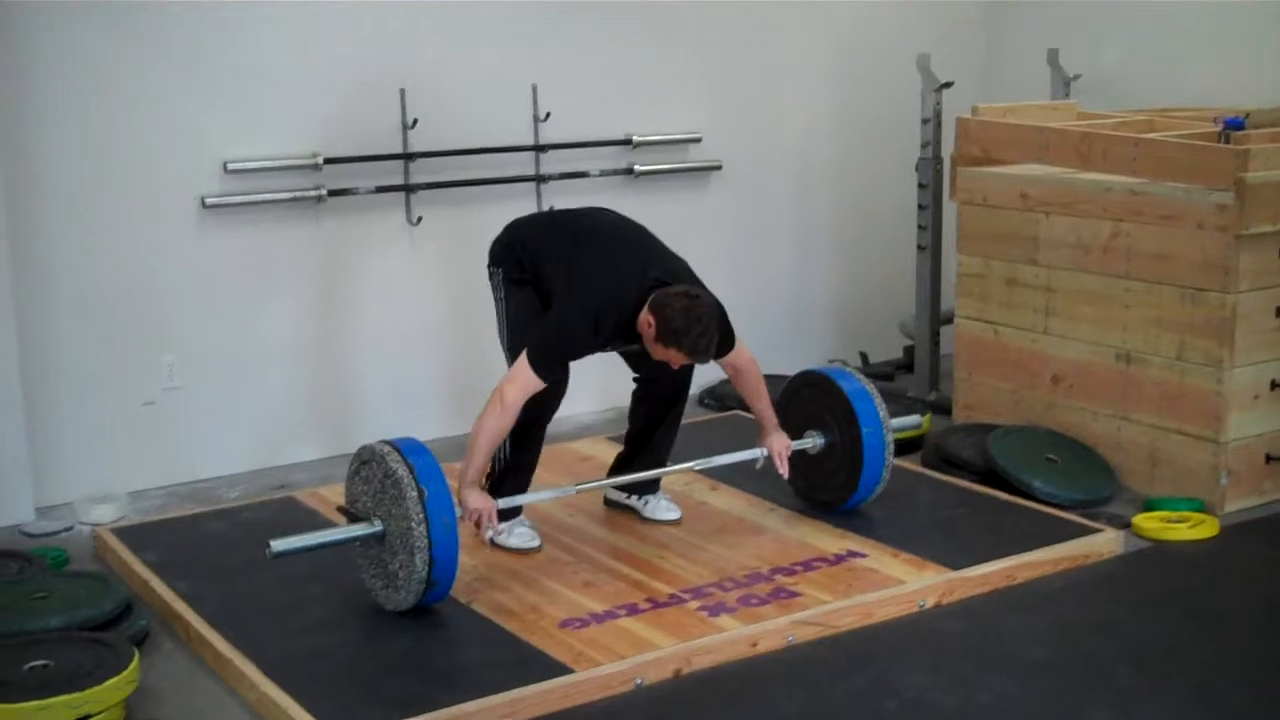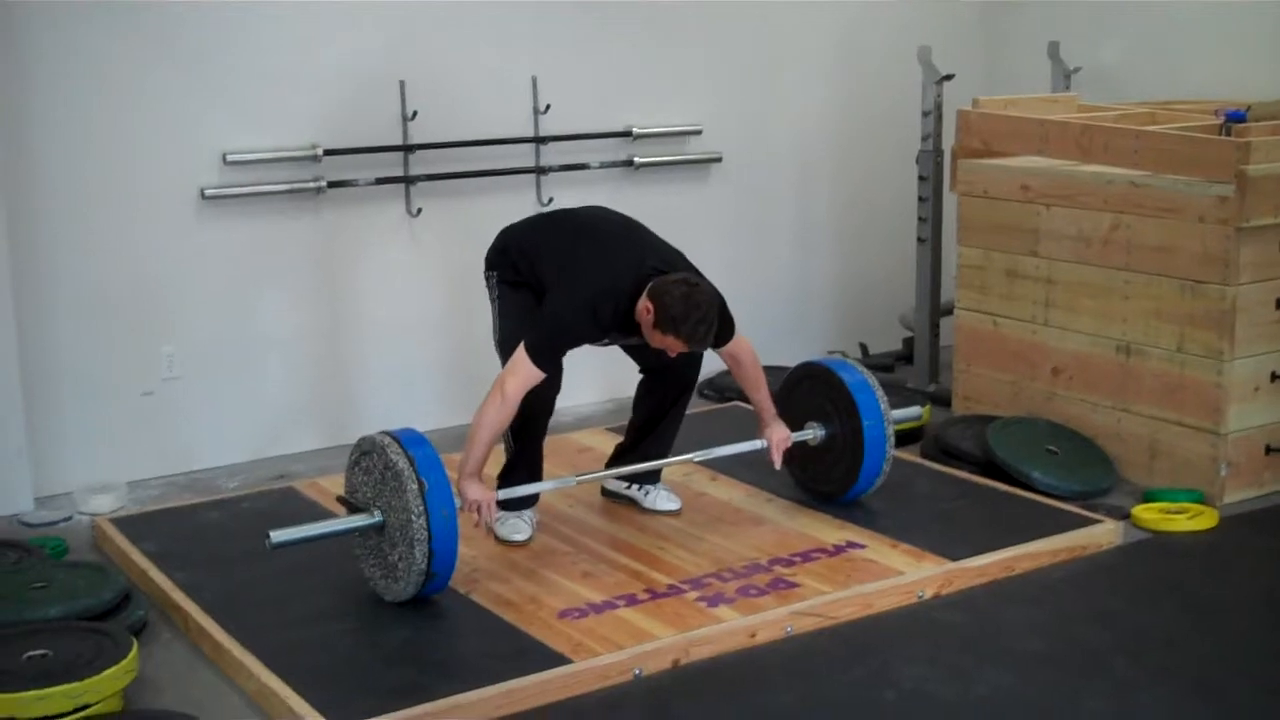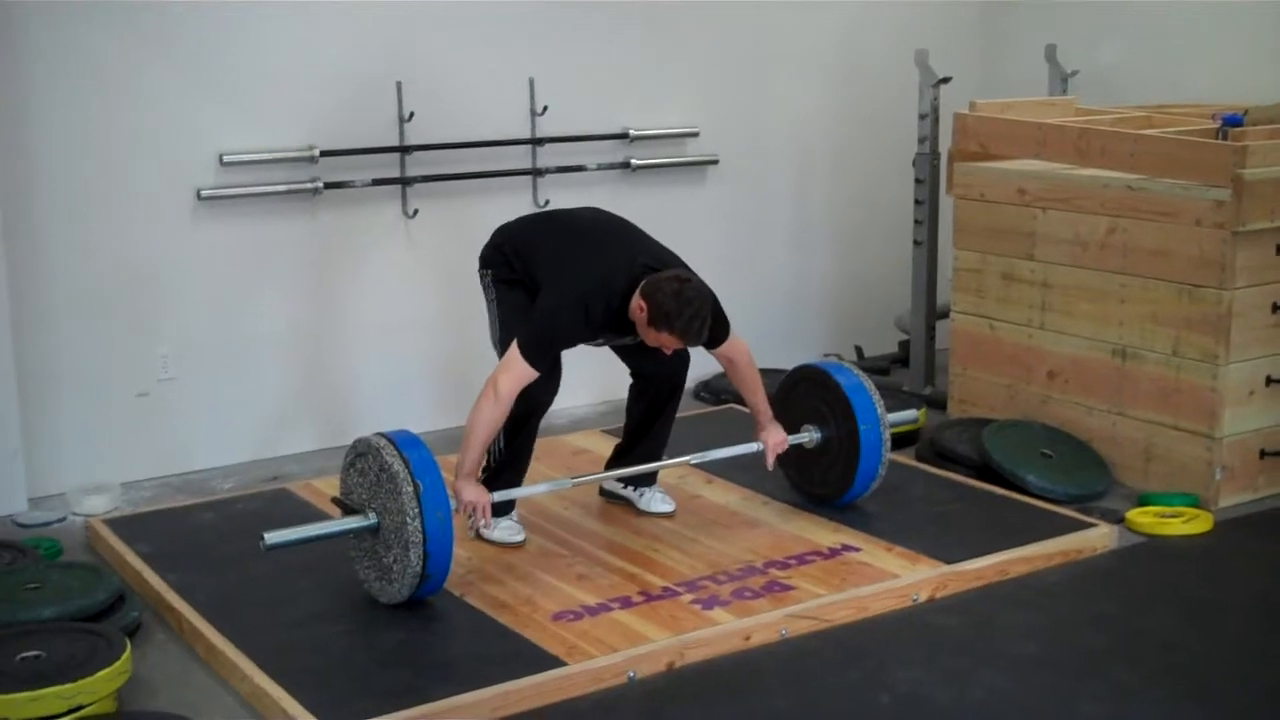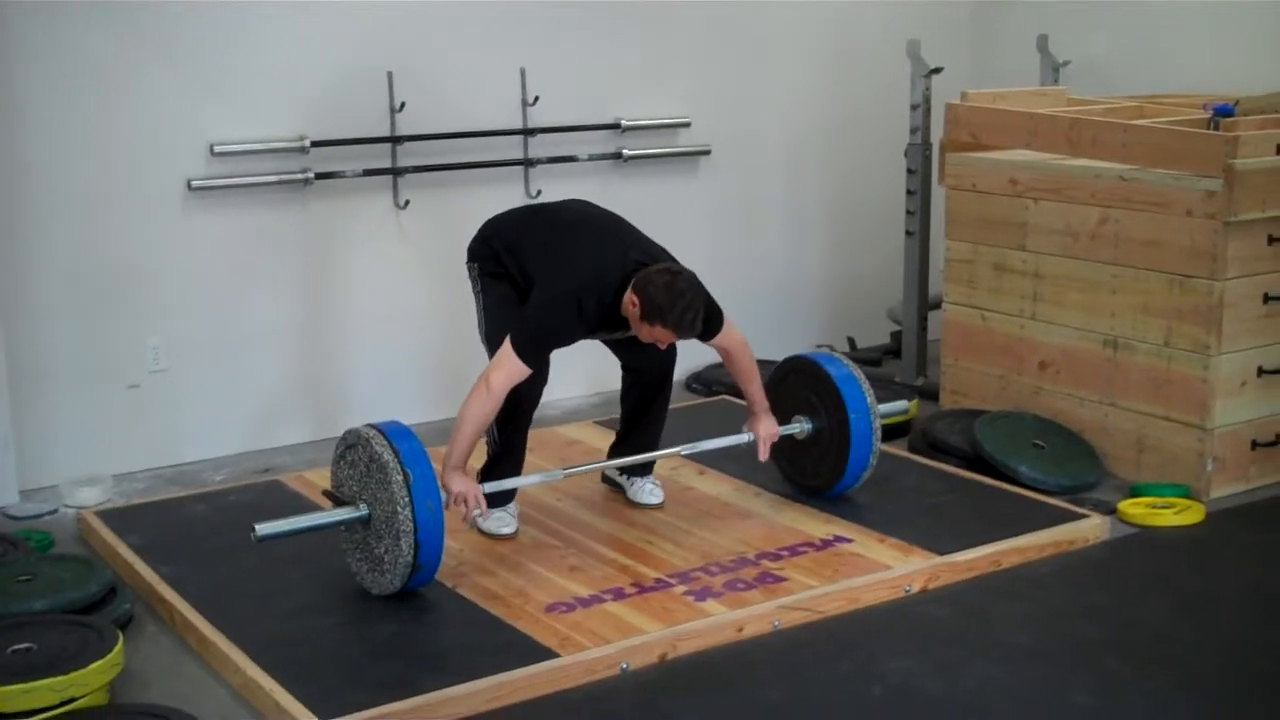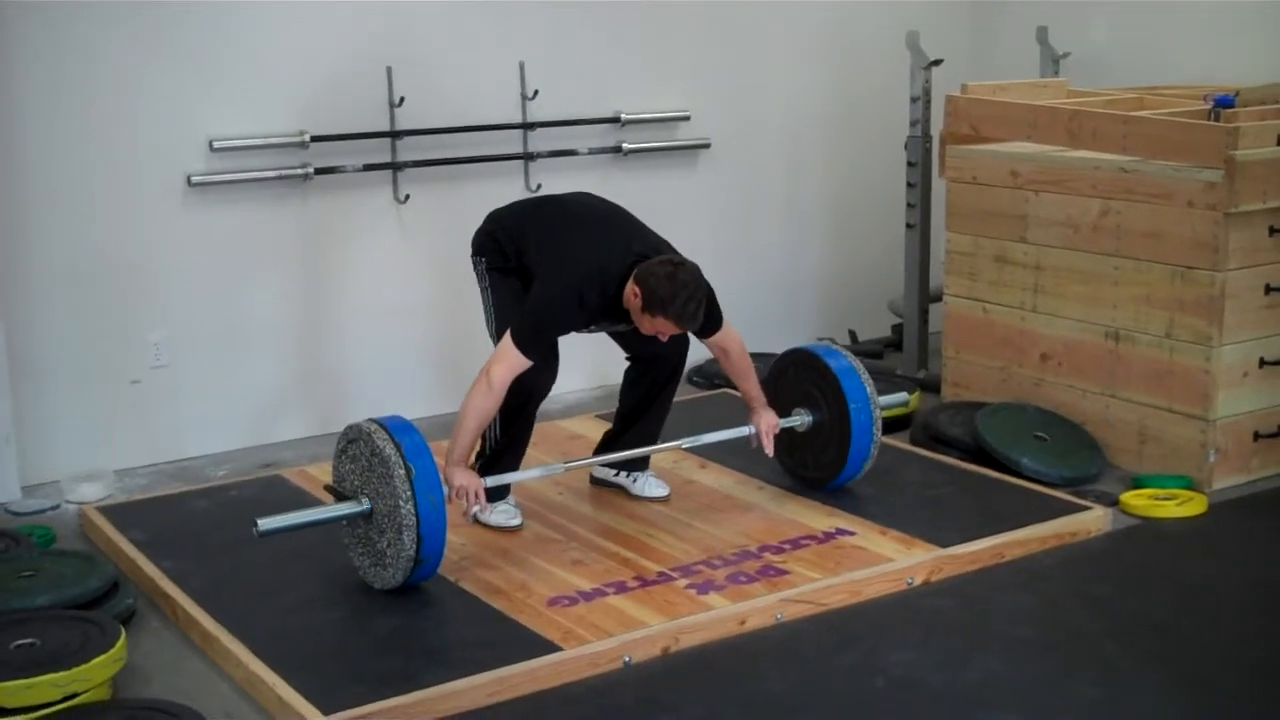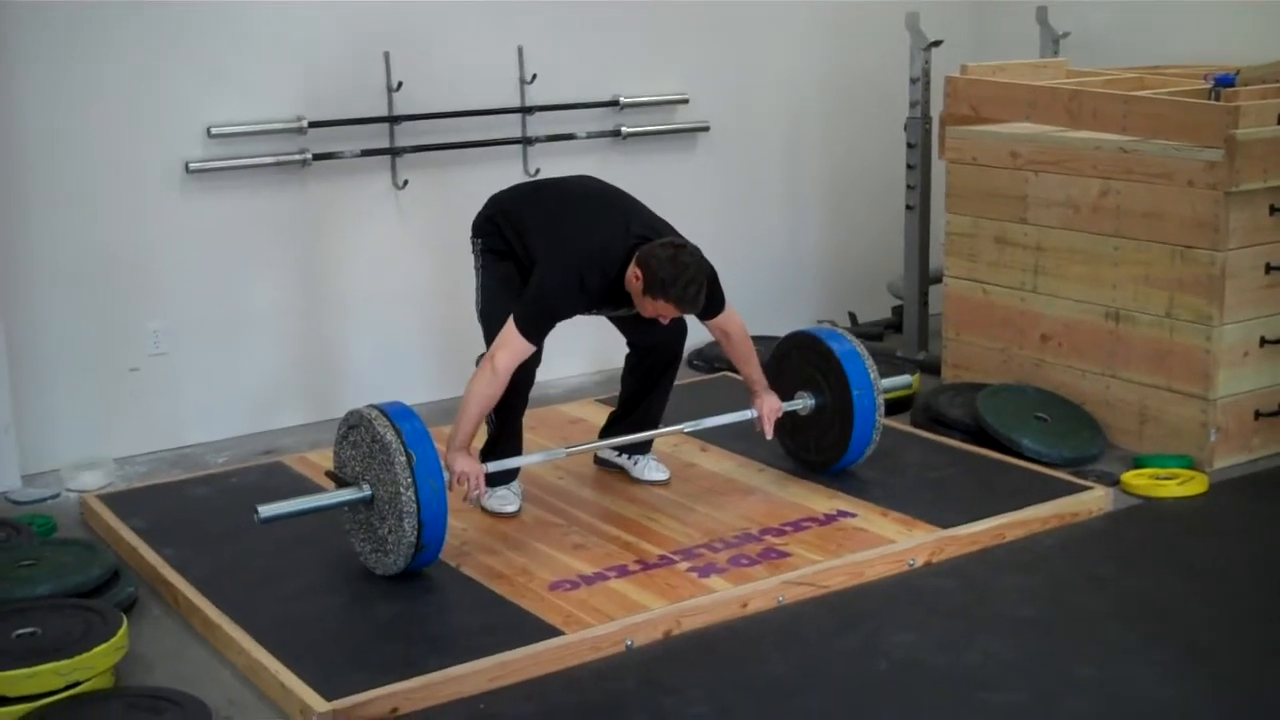
dt=0.3s
person 1, frame 1
left shoulder: (694, 308)
right shoulder: (590, 315)
left elbow: (739, 362)
right elbow: (509, 395)
left wrist: (770, 429)
right wrist: (469, 486)
left hip: (602, 258)
right hip: (520, 265)
left knee: (668, 378)
right knee: (543, 386)
left ankle: (632, 484)
right ankle: (503, 507)
person 1, frame 2
left shoulder: (693, 299)
right shoulder: (585, 306)
left elbow: (737, 352)
right elbow: (509, 387)
left wrist: (769, 419)
right wrist: (469, 477)
right hip: (517, 268)
left knee: (683, 365)
right knee: (536, 384)
left ankle: (631, 474)
right ankle: (515, 502)
person 1, frame 3
left shoulder: (687, 297)
right shoulder: (579, 305)
left elbow: (733, 354)
right elbow: (502, 386)
left wrist: (765, 422)
right wrist: (466, 478)
right hip: (511, 267)
left knee: (668, 367)
right knee: (536, 383)
left ankle: (629, 477)
right ankle: (495, 503)
person 1, frame 4
left shoulder: (677, 291)
right shoulder: (573, 300)
left elbow: (731, 344)
right elbow: (495, 381)
left wrist: (760, 412)
right wrist: (453, 470)
right hip: (499, 259)
left knee: (654, 361)
right knee: (524, 377)
left ankle: (630, 467)
right ankle: (494, 495)
person 1, frame 5
left shoulder: (680, 286)
right shoulder: (575, 291)
left elbow: (726, 344)
right elbow: (496, 375)
left wrist: (758, 406)
right wrist: (456, 465)
left knee: (670, 351)
right knee: (535, 368)
left ankle: (620, 462)
right ankle: (490, 487)
person 1, frame 6
left shoulder: (682, 268)
right shoulder: (574, 275)
left elbow: (727, 327)
right elbow: (500, 361)
left wrist: (760, 390)
right wrist: (458, 452)
left knee: (666, 338)
right knee: (519, 356)
left ankle: (624, 444)
right ankle: (497, 475)
